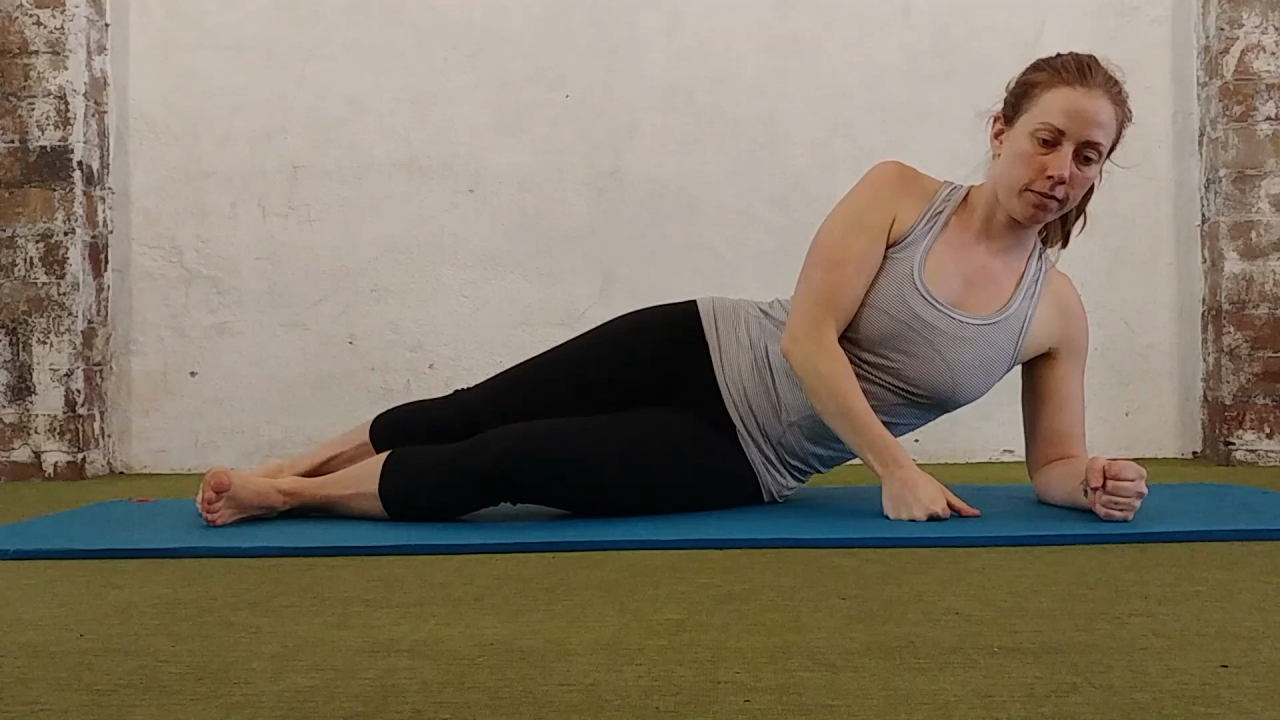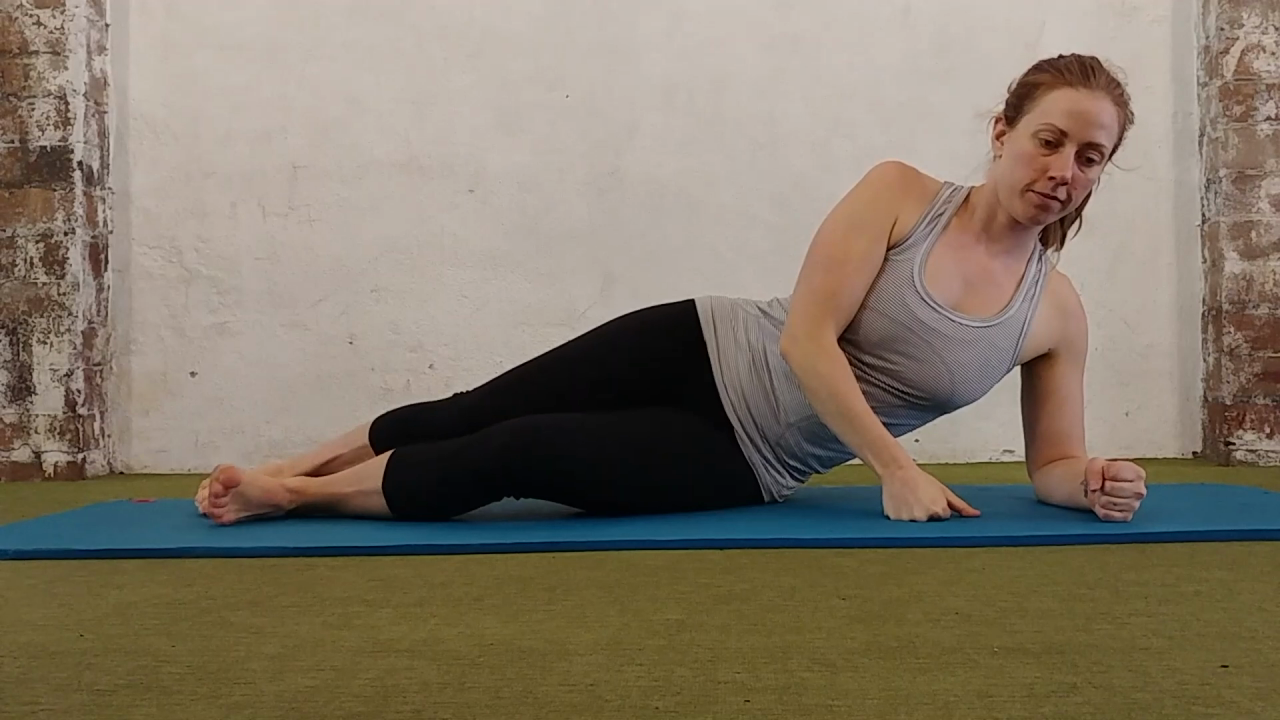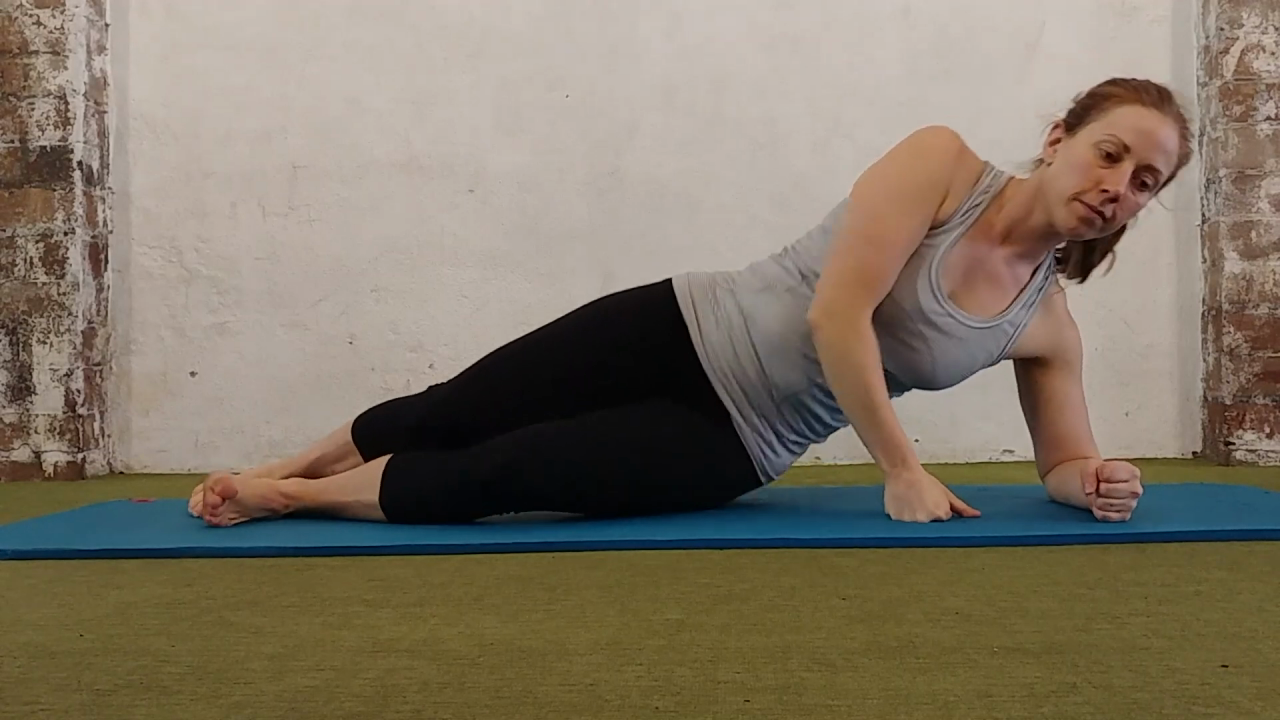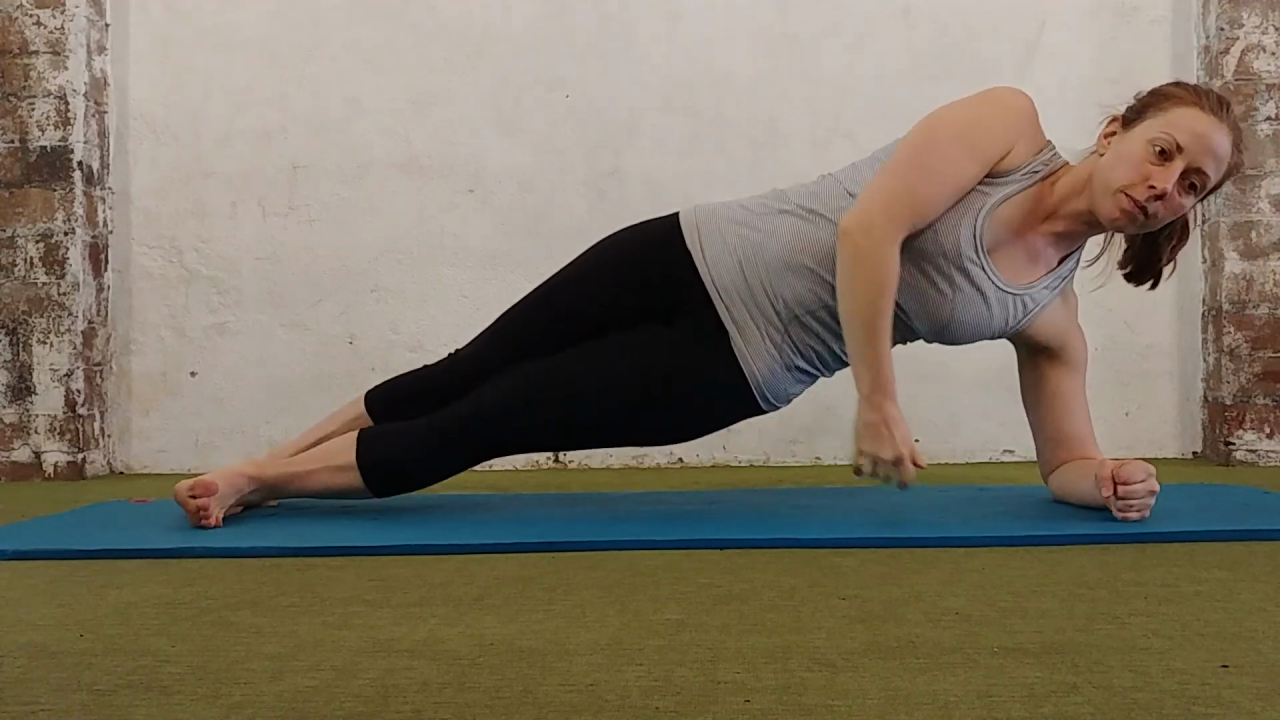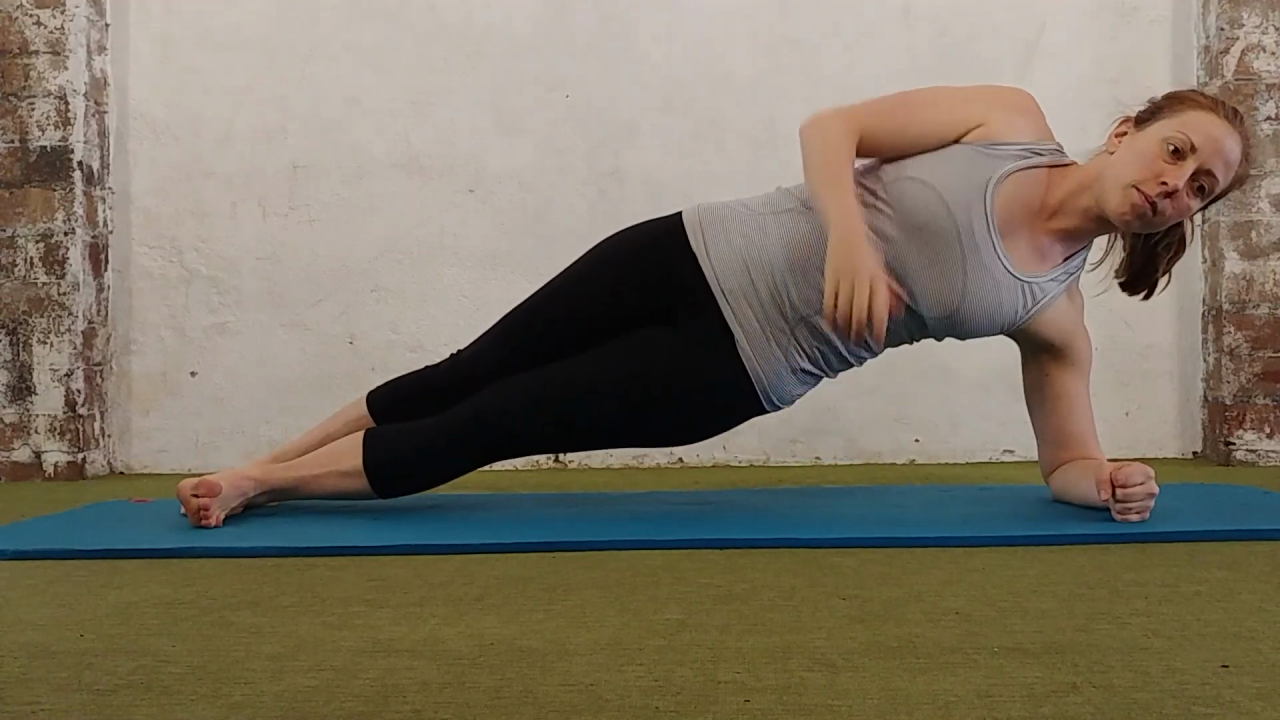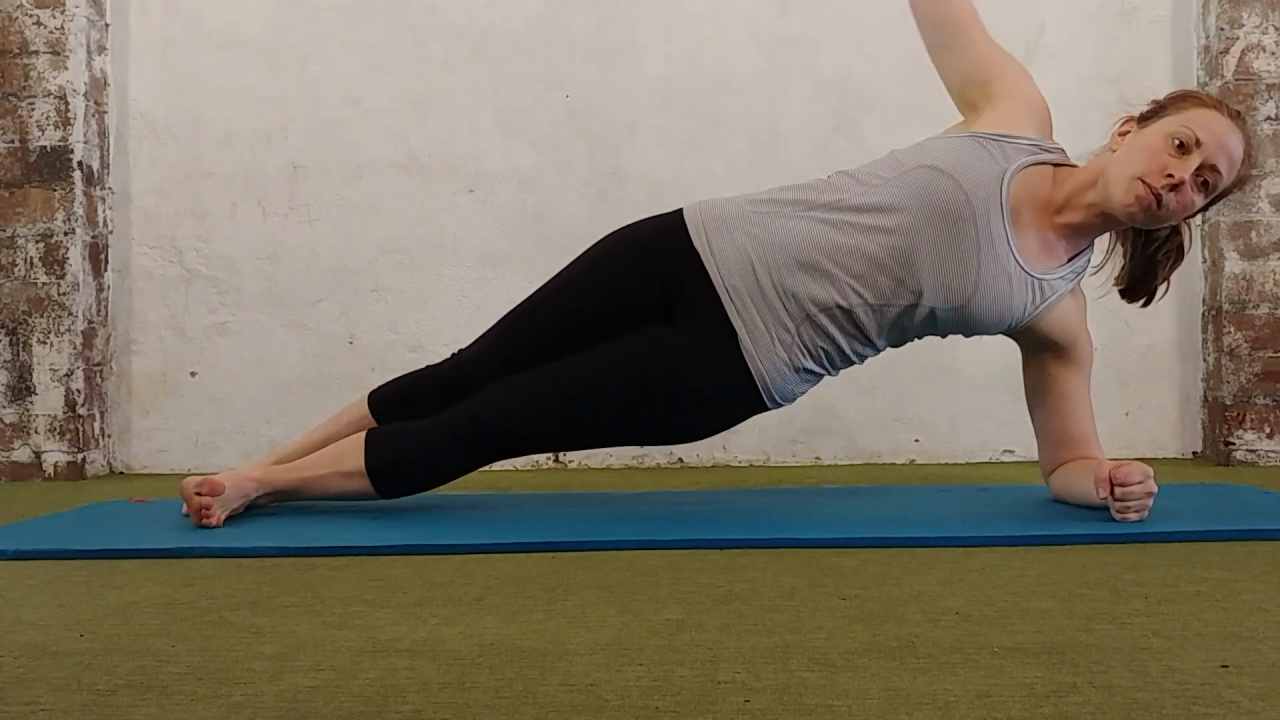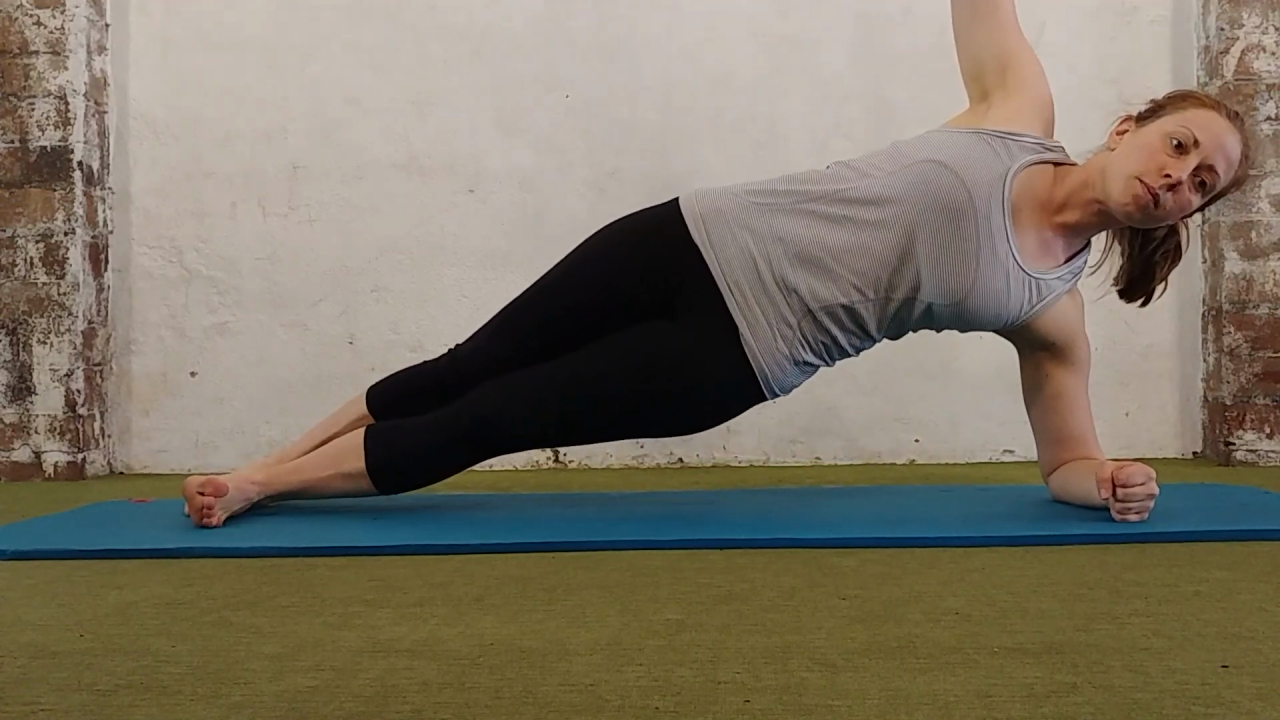
dt=0.5s
person 1, frame 1
left shoulder: (1057, 315)
right shoulder: (899, 190)
left elbow: (1051, 464)
right elbow: (807, 336)
left wrist: (1094, 480)
right wrist: (896, 470)
left hip: (743, 464)
right hip: (702, 350)
left knee: (501, 466)
right knee: (457, 415)
left ankle: (285, 496)
right ankle: (270, 478)
person 1, frame 2
left shoulder: (1057, 315)
right shoulder: (900, 193)
left elbow: (1053, 465)
right elbow: (807, 339)
left wrist: (1095, 481)
right wrist: (898, 471)
left hip: (742, 466)
right hip: (700, 352)
left knee: (508, 460)
right knee: (464, 417)
left ankle: (289, 494)
right ankle: (278, 476)
person 1, frame 3
left shoulder: (1048, 330)
right shoulder: (941, 161)
left elbow: (1063, 463)
right elbow: (836, 317)
left wrist: (1098, 483)
right wrist: (902, 474)
left hip: (731, 444)
right hip: (680, 328)
left knee: (497, 475)
right knee: (441, 414)
left ankle: (283, 497)
right ankle: (268, 480)
person 1, frame 4
left shoulder: (1052, 317)
right shoulder: (1011, 122)
left elbow: (1065, 462)
right elbow: (866, 233)
left wrist: (1111, 481)
right wrist: (877, 399)
left hip: (732, 369)
right hip: (689, 259)
left knee: (478, 426)
right knee: (455, 382)
left ankle: (258, 481)
right ankle: (256, 473)
person 1, frame 5
left shoulder: (1058, 319)
right shoulder: (1014, 121)
left elbow: (1067, 463)
right elbow: (830, 135)
left wrist: (1112, 481)
right wrist: (849, 232)
left hip: (734, 370)
right hip: (693, 256)
left knee: (482, 432)
right knee: (457, 378)
left ankle: (259, 491)
right ankle: (251, 472)
person 1, frame 6
left shoulder: (1057, 314)
right shoulder: (1016, 113)
left elbow: (1068, 462)
left wrist: (1111, 480)
left hip: (733, 367)
right hip: (696, 250)
left knee: (479, 430)
right knee: (463, 378)
left ankle: (261, 487)
right ankle: (257, 471)
person 1, frame 7
left shoulder: (1054, 312)
right shoulder: (1022, 108)
left elbow: (1067, 459)
left wrist: (1112, 482)
left hip: (731, 355)
right hip: (693, 241)
left knee: (482, 424)
right knee: (461, 370)
left ankle: (260, 487)
right ankle: (254, 471)
